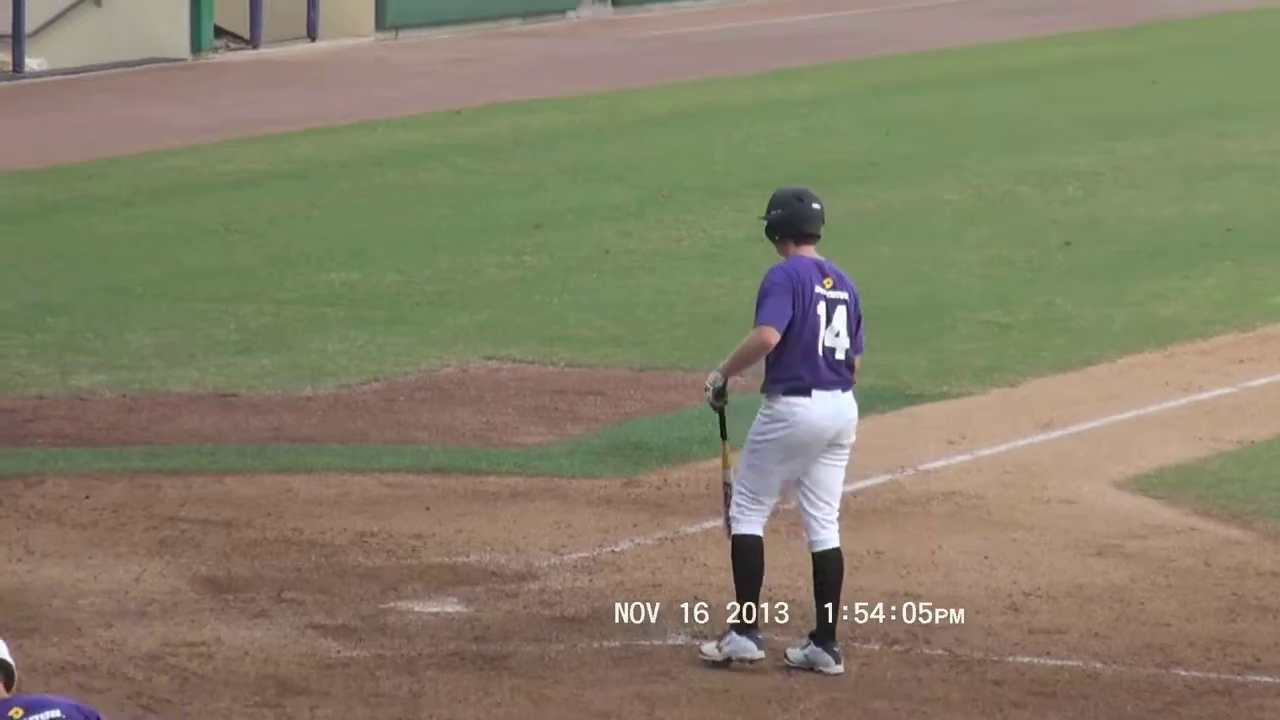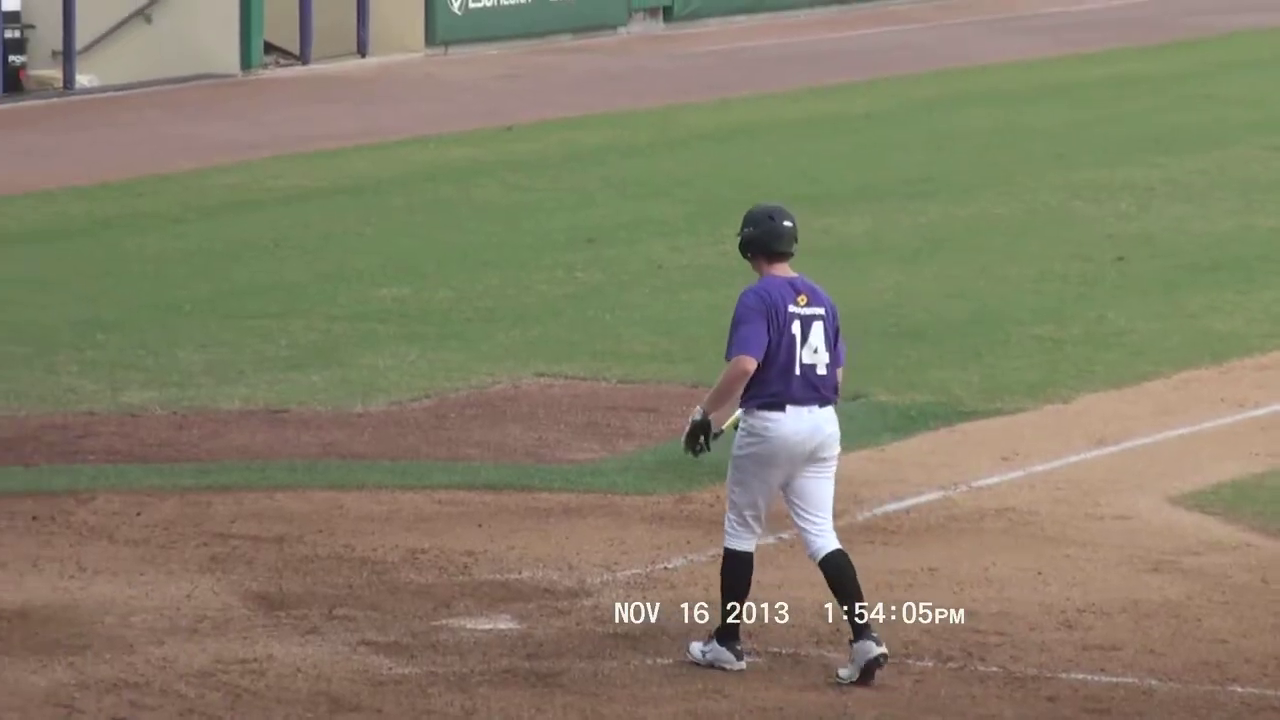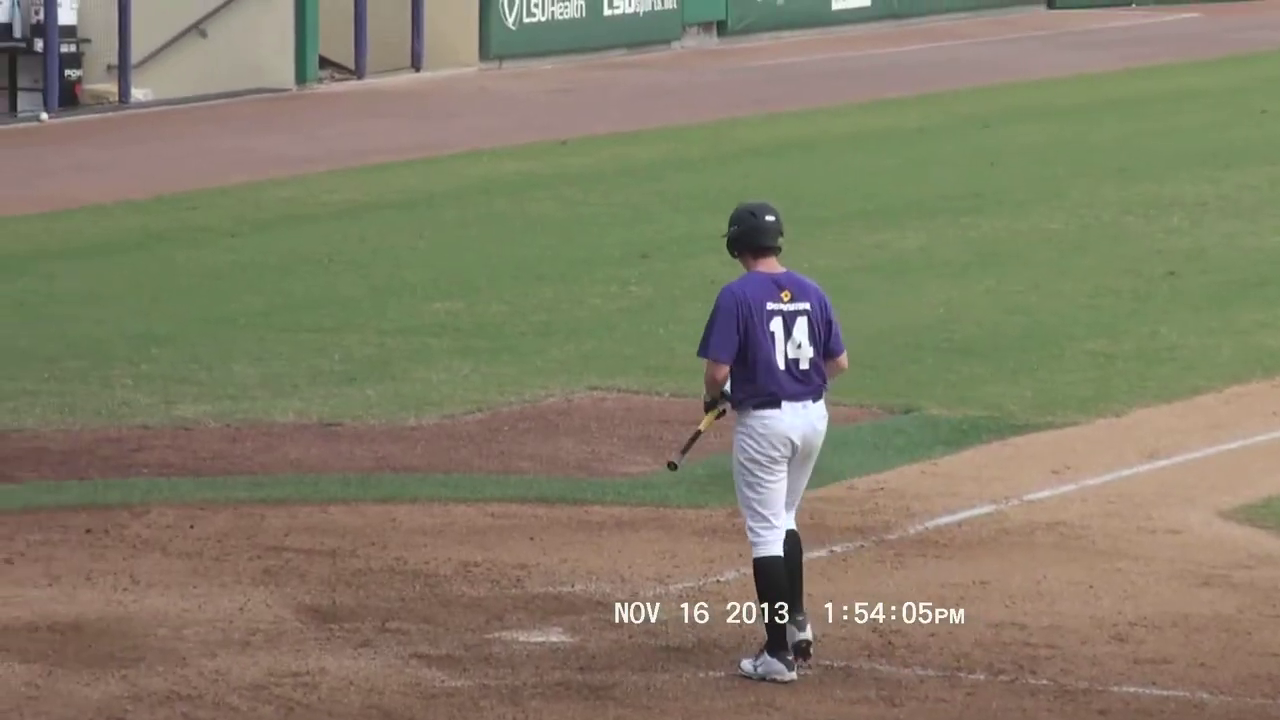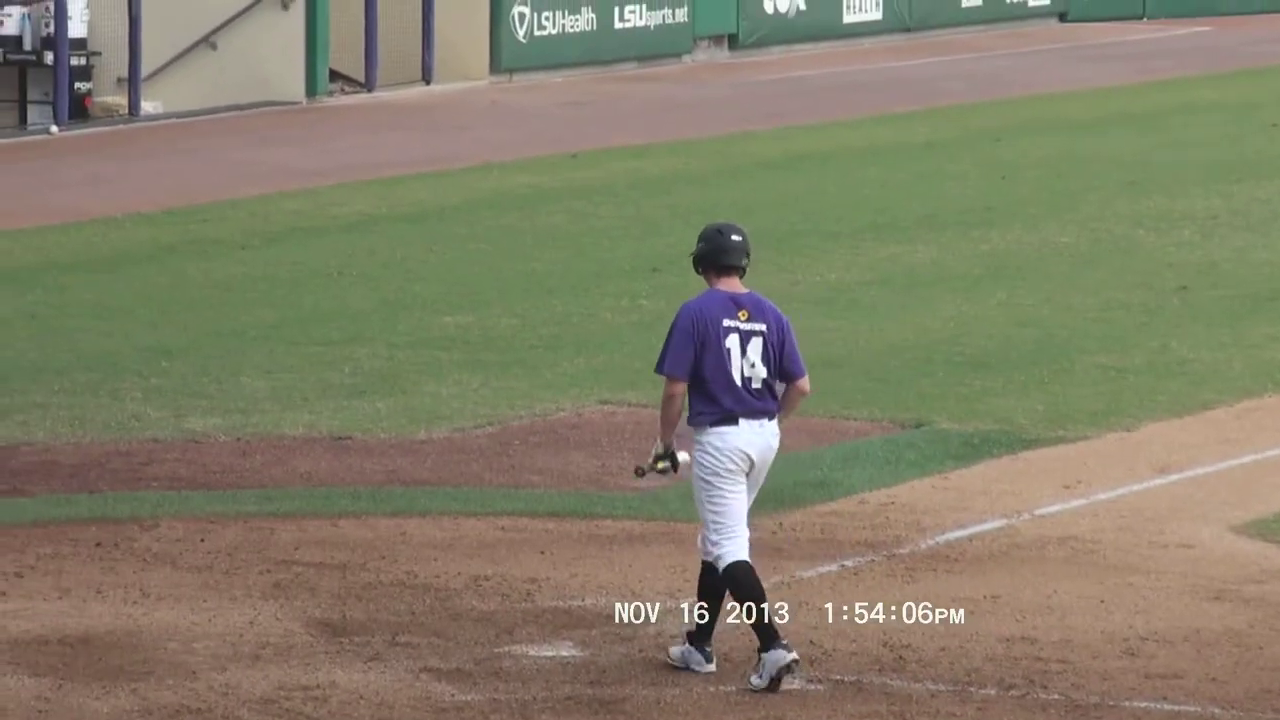
dt=0.3s
person 1, frame 1
left shoulder: (785, 275)
right shoulder: (844, 282)
left elbow: (766, 337)
right elbow: (855, 357)
left wrist: (723, 373)
left hip: (794, 409)
right hip: (843, 408)
left knee: (747, 515)
right knee: (823, 526)
left ankle: (746, 632)
right ankle: (824, 644)
person 1, frame 2
left shoulder: (758, 296)
right shoulder: (819, 299)
left elbow: (743, 364)
right elbow: (832, 370)
left wrist: (704, 411)
left hip: (769, 427)
right hip: (821, 423)
left knee: (741, 531)
right knee: (820, 534)
left ankle: (727, 642)
right ankle: (865, 637)
person 1, frame 3
left shoulder: (736, 295)
right shoulder: (811, 291)
left elbow: (716, 370)
right elbow: (839, 362)
left wrist: (714, 397)
left hip: (763, 422)
right hip: (812, 417)
left knee: (764, 533)
right knee: (784, 521)
left ankle: (778, 655)
right ankle: (796, 623)
person 1, frame 4
left shoulder: (695, 312)
right shoulder: (771, 313)
left elbow: (674, 388)
right elbow: (800, 386)
left wrist: (665, 442)
left hip: (719, 440)
right hip: (764, 437)
left knee: (729, 548)
right knee: (717, 539)
left ankle: (773, 645)
right ankle: (698, 644)
